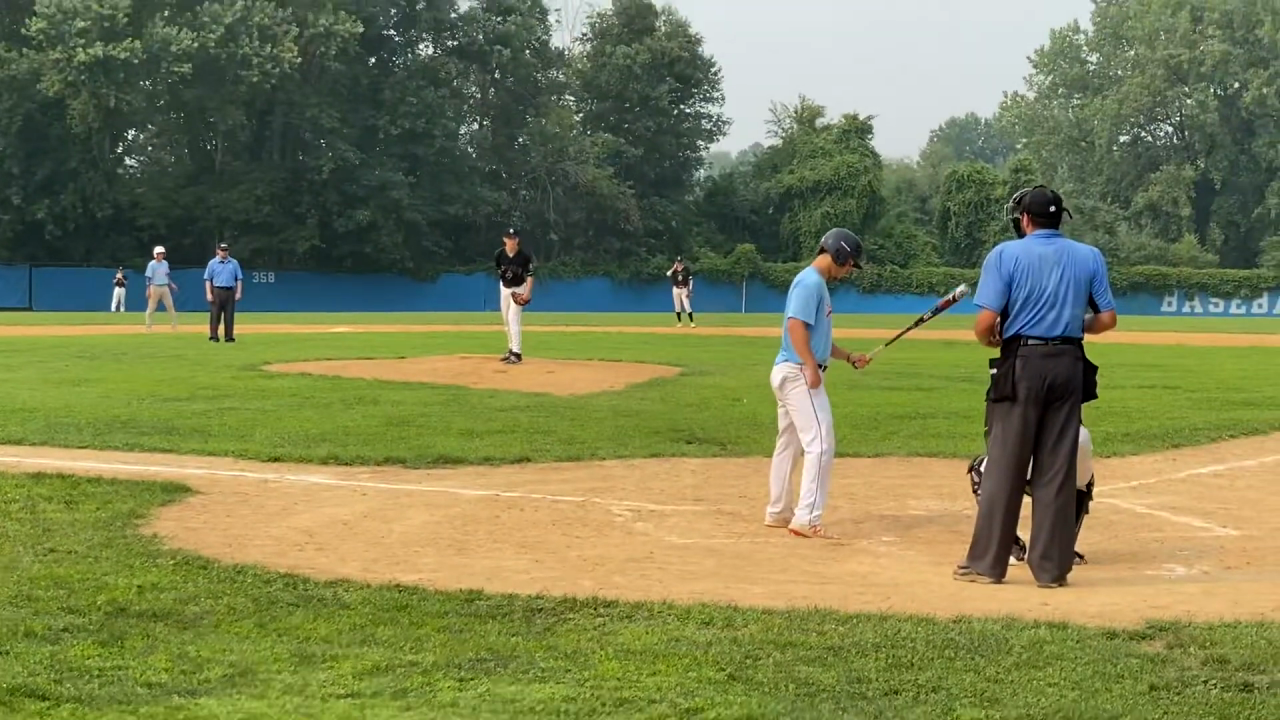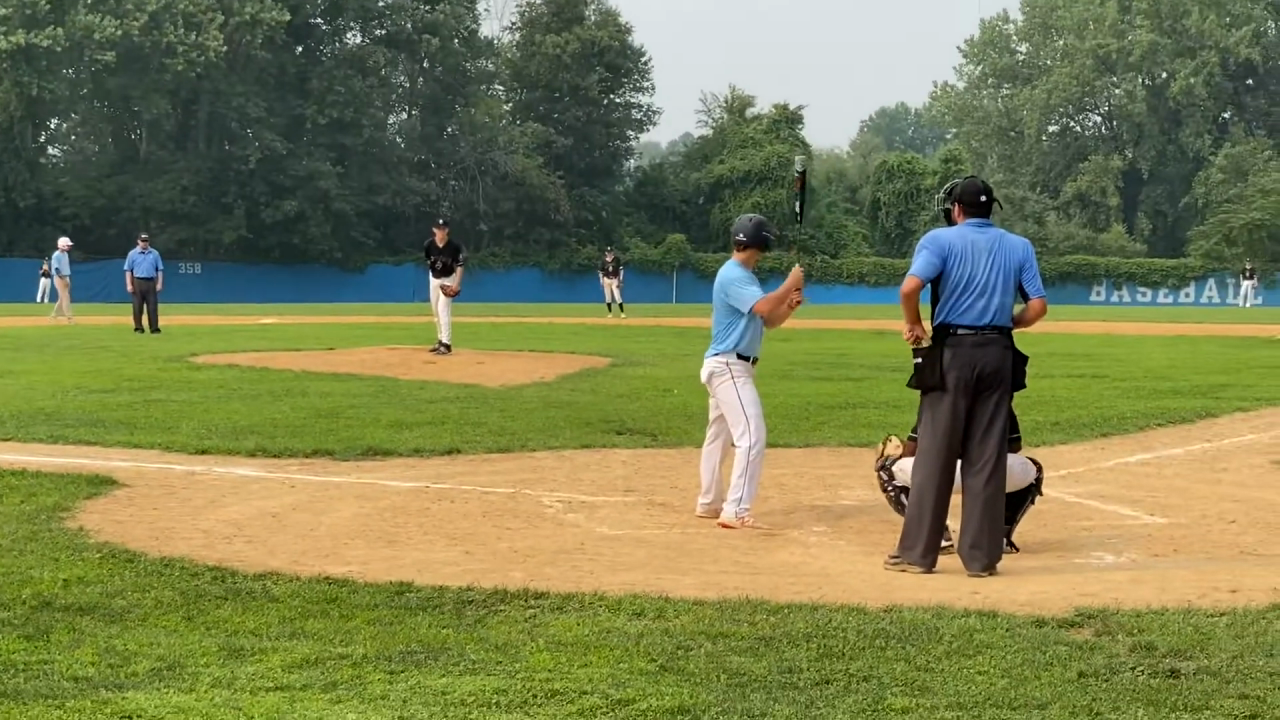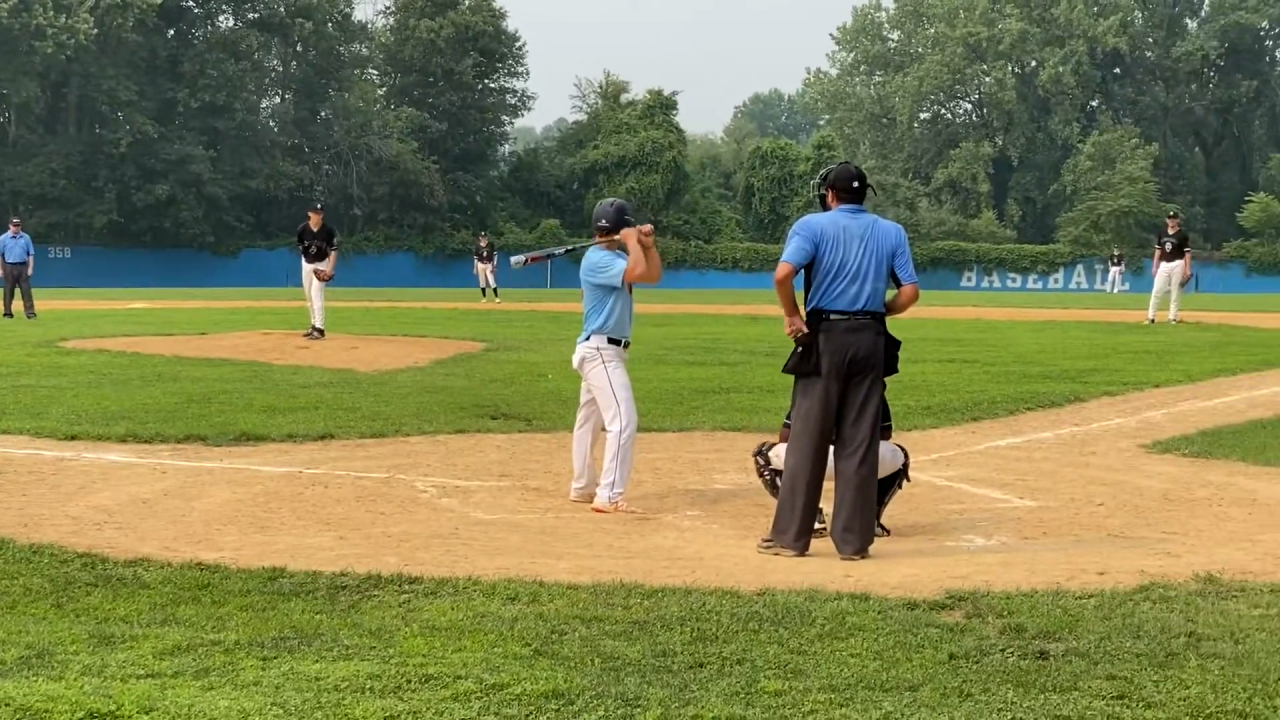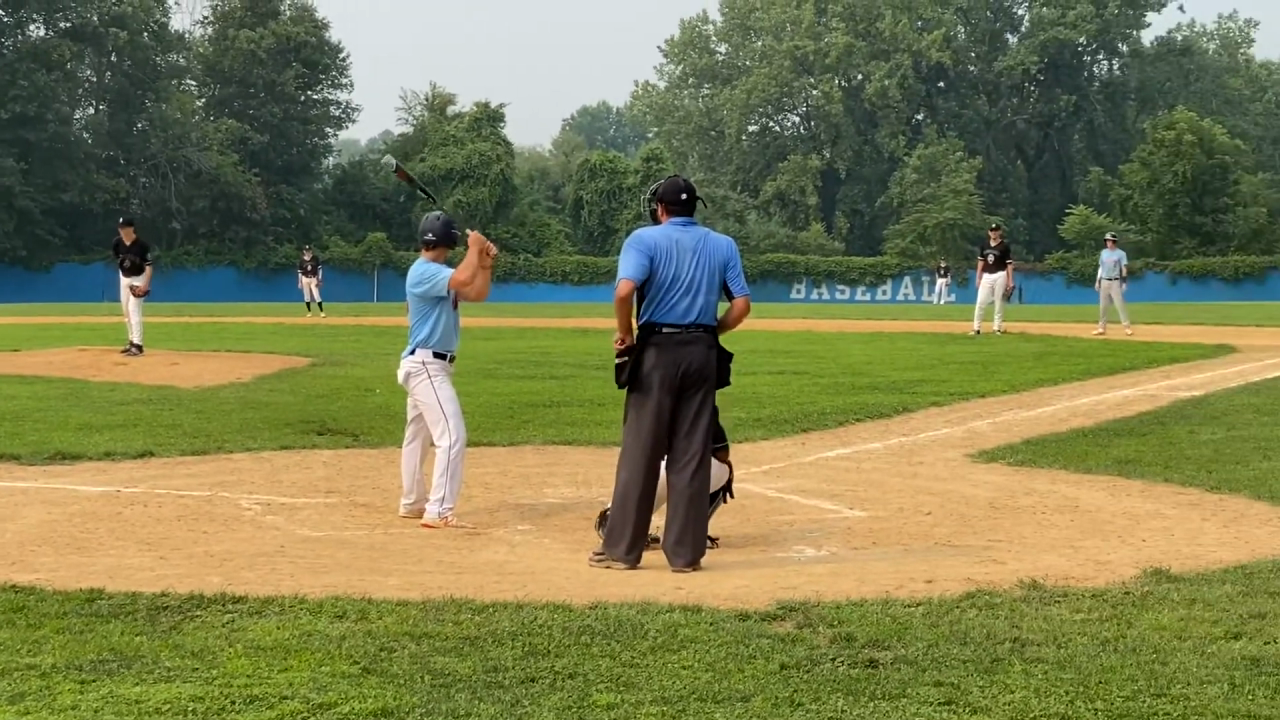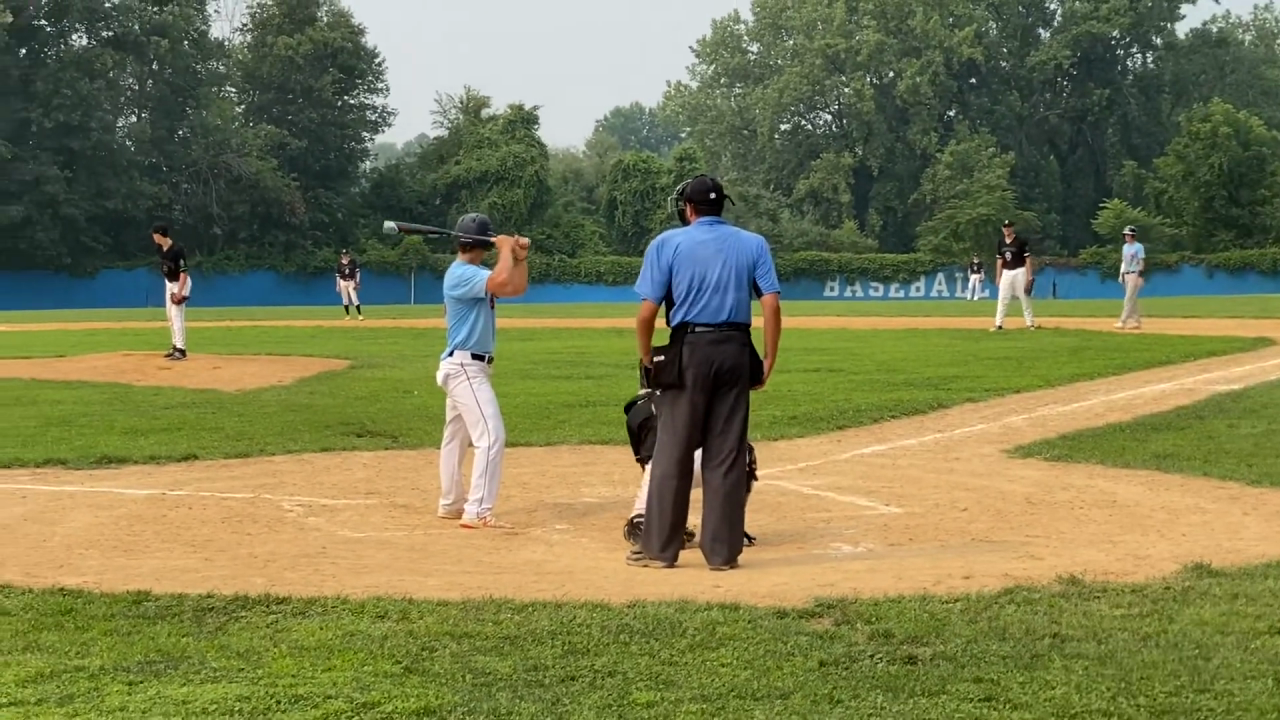
dt=0.7s
person 1, frame 1
left shoulder: (1006, 254)
right shoulder: (1090, 256)
left elbow: (986, 321)
right elbow: (1107, 319)
left wrist: (990, 340)
left hip: (1022, 363)
right hip: (1068, 366)
left knee: (1004, 465)
right knee: (1058, 469)
left ankle: (986, 563)
right ankle: (1052, 567)
person 1, frame 2
left shoulder: (940, 239)
right shoulder: (1020, 246)
left elbow: (910, 287)
right elbow: (1037, 307)
left wrist: (913, 323)
left hip: (952, 351)
right hip: (997, 353)
left knee: (935, 453)
right knee: (988, 457)
left ankle: (917, 552)
right ankle: (982, 556)
person 1, frame 3
left shoulder: (812, 225)
right shoulder: (893, 232)
left elbow: (783, 274)
right elbow: (910, 292)
left wrist: (791, 315)
left hip: (826, 336)
right hip: (870, 339)
left knee: (808, 438)
right knee: (860, 441)
left ankle: (790, 535)
right ankle: (854, 539)
person 1, frame 4
left shoulder: (644, 238)
right shoulder: (724, 245)
left elbow: (624, 291)
right elbow: (741, 306)
left wrist: (624, 332)
left hip: (657, 351)
right hip: (702, 353)
left knee: (640, 451)
right knee: (692, 455)
left ankle: (621, 549)
right ankle: (685, 552)
person 1, frame 5
left shoulder: (667, 243)
right shoulder: (754, 244)
left elbow: (647, 313)
right elbow: (771, 306)
left wrist: (647, 356)
right wrist: (768, 360)
left hip: (689, 351)
right hip: (736, 351)
left knee: (673, 453)
right knee: (727, 455)
left ankle: (660, 548)
right ankle: (723, 550)
person 2, frame 1
left shoulder: (817, 283)
right shoulder: (810, 281)
right elbow: (795, 326)
left wrist: (849, 356)
right wrist: (813, 368)
left hip: (791, 373)
right hip: (798, 373)
left knee: (788, 444)
right knee: (820, 445)
left ankle: (778, 512)
right ankle: (806, 519)
person 2, frame 2
left shoulder: (743, 275)
right shoulder: (734, 275)
left elbow: (768, 320)
right elbow: (764, 307)
left wrist: (790, 304)
right wrist: (789, 283)
left hip: (726, 366)
right hip: (729, 366)
left knee: (718, 436)
right knee: (751, 437)
left ankle: (709, 503)
right ankle: (735, 512)
person 2, frame 3
left shoulder: (616, 257)
right shoulder: (597, 260)
left elbow: (653, 275)
right elbow: (638, 272)
left wrist: (647, 244)
right wrist: (633, 242)
left hip: (602, 350)
right hip: (601, 350)
left knee: (589, 420)
right knee: (624, 421)
left ankle: (583, 487)
right ankle: (609, 497)
person 2, frame 4
left shoulder: (439, 273)
right shoulder: (424, 272)
left elbow: (476, 293)
right elbow: (464, 279)
left wrist: (485, 263)
right wrist: (474, 247)
left hip: (427, 365)
right hip: (426, 365)
left knee: (417, 436)
right knee: (452, 437)
left ankle: (412, 503)
right ankle: (438, 512)
person 2, frame 5
left shoulder: (475, 275)
right shoulder: (460, 274)
left elbow: (515, 288)
right elbow: (501, 280)
left wrist: (519, 256)
right wrist: (505, 249)
left hip: (465, 366)
right hip: (466, 366)
left knee: (456, 436)
right knee: (491, 436)
left ankle: (451, 503)
right ankle: (477, 512)
